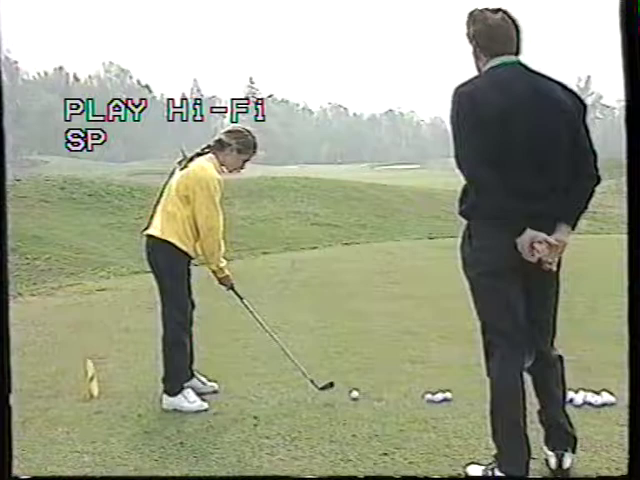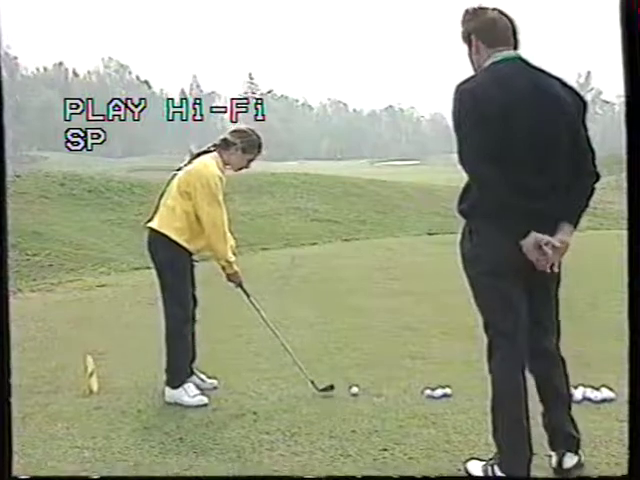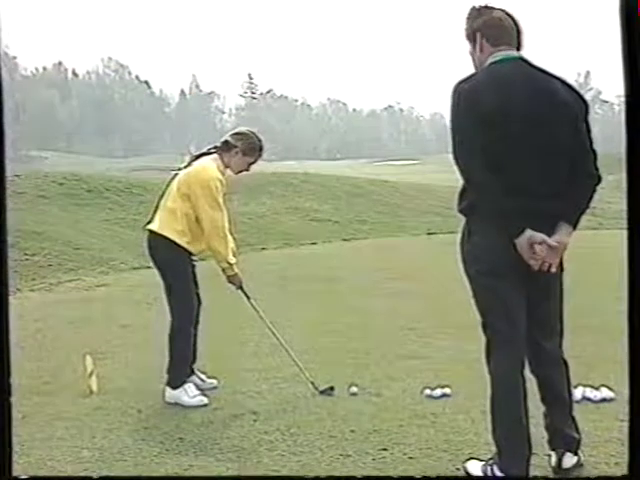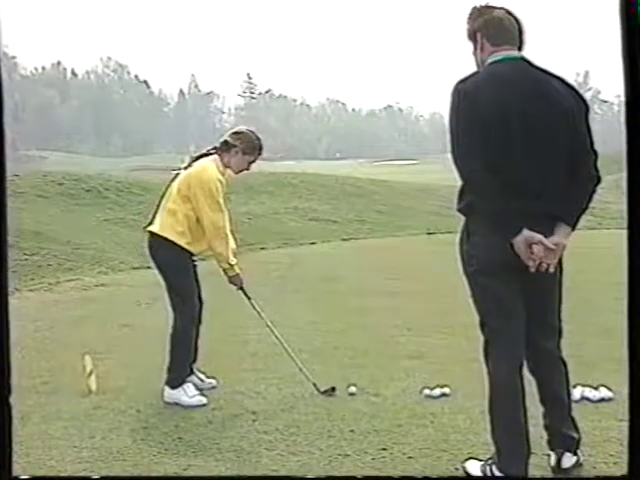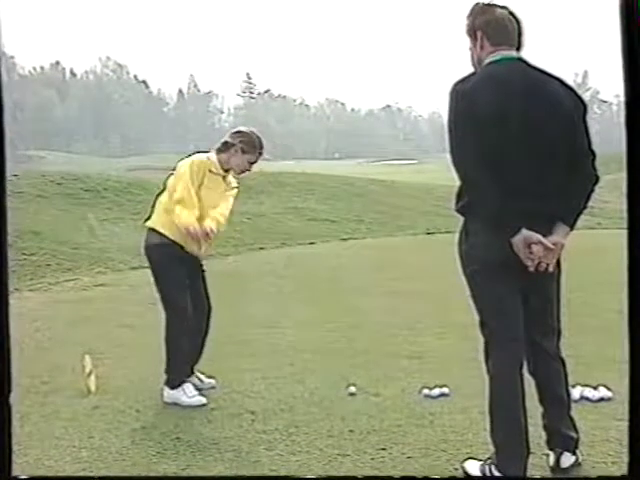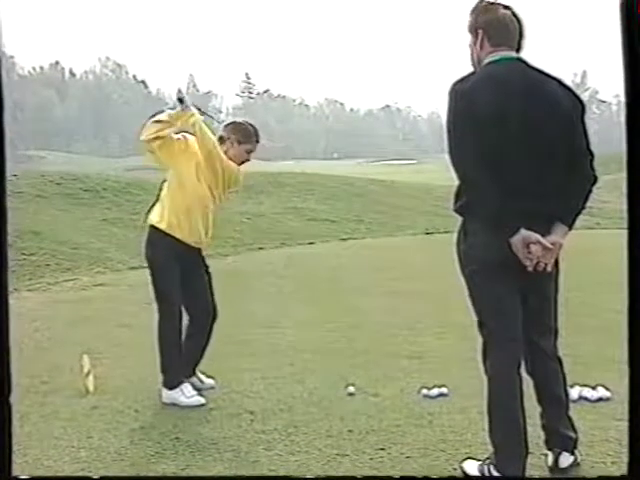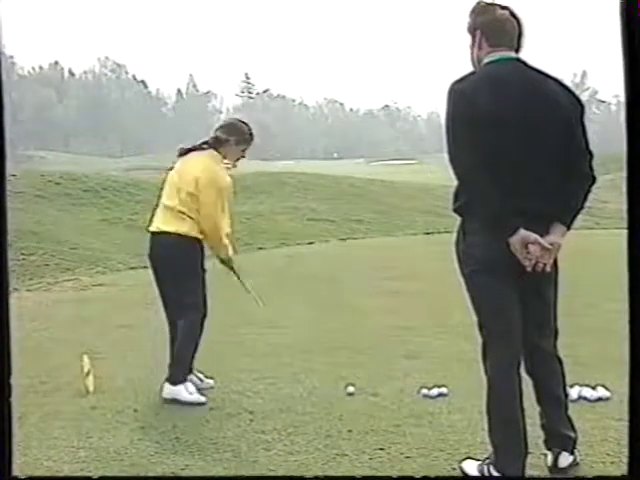
dt=0.5s
person 1, frame 1
left shoulder: (471, 96)
right shoulder: (562, 96)
left elbow: (476, 171)
right elbow: (587, 170)
left wrist: (519, 232)
right wrist: (561, 227)
left hip: (493, 238)
right hip: (546, 237)
left knee: (505, 350)
right knee: (541, 342)
person 1, frame 2
left shoulder: (474, 91)
right shoulder: (561, 91)
left elbow: (481, 170)
right elbow: (586, 168)
left wrist: (521, 233)
right wrist: (564, 226)
left hip: (494, 237)
right hip: (547, 237)
left knee: (508, 349)
right knee: (545, 343)
person 1, frame 3
left shoulder: (472, 91)
right shoulder: (563, 92)
left elbow: (475, 171)
right elbow: (586, 170)
left wrist: (518, 232)
right wrist: (562, 227)
left hip: (493, 236)
right hip: (547, 236)
left knee: (506, 349)
right knee: (546, 343)
person 1, frame 4
left shoulder: (471, 90)
right shoulder: (563, 92)
left elbow: (473, 172)
right elbow: (586, 171)
left wrist: (513, 232)
right wrist: (560, 229)
left hip: (492, 236)
right hip: (546, 235)
left knee: (504, 349)
right knee: (546, 343)
person 1, frame 5
left shoulder: (469, 91)
right shoulder: (561, 91)
left elbow: (472, 172)
right elbow: (584, 169)
left wrist: (512, 232)
right wrist: (559, 228)
left hip: (490, 236)
right hip: (545, 235)
left knee: (505, 349)
right knee: (545, 343)
person 1, frame 6
left shoulder: (468, 91)
right shoulder: (559, 92)
left elbow: (471, 172)
right elbow: (583, 171)
left wrist: (511, 231)
right wrist: (557, 229)
left hip: (489, 236)
right hip: (543, 236)
left knee: (502, 349)
right knee: (542, 343)
person 1, frame 7
left shoulder: (467, 91)
right shoulder: (558, 93)
left elbow: (470, 173)
right elbow: (581, 170)
left wrist: (510, 231)
right wrist: (556, 228)
left hip: (487, 236)
right hip: (542, 235)
left knee: (502, 349)
right knee: (542, 343)
person 2, frame 1
left shoulder: (199, 167)
right shoulder: (206, 175)
left elbow: (209, 225)
right elbow: (209, 228)
left wrist: (218, 263)
right wrist: (220, 268)
left hip: (170, 246)
right hip: (169, 248)
left knee: (184, 314)
right knee: (177, 318)
left ankle: (185, 376)
right ankle: (173, 392)
person 2, frame 2
left shoulder: (209, 167)
right shoulder: (207, 172)
left elbow: (217, 221)
right elbow: (213, 225)
left wrist: (229, 255)
right wrist: (229, 265)
left hip: (177, 242)
right hip: (169, 242)
left knee: (187, 309)
right knee: (179, 312)
left ankle: (186, 372)
right ankle: (176, 385)
person 2, frame 3
left shoulder: (211, 169)
right shoulder: (207, 174)
left elbow: (219, 223)
right elbow: (214, 228)
left wrist: (231, 259)
right wrist: (230, 267)
left hip: (177, 243)
right hip: (169, 243)
left knee: (191, 307)
right knee: (184, 312)
left ankle: (186, 371)
right ankle: (175, 386)
person 2, frame 4
left shoulder: (212, 170)
right shoulder: (207, 175)
left elbow: (220, 224)
right elbow: (214, 228)
left wrist: (231, 260)
right wrist: (230, 267)
left hip: (178, 245)
right hip: (169, 244)
left knee: (194, 308)
right knee: (187, 311)
left ankle: (186, 371)
right ankle: (175, 385)
person 2, frame 5
left shoulder: (229, 185)
right shoulder: (195, 163)
left elbow: (221, 212)
right elbow: (180, 201)
left wrist: (207, 229)
right wrist: (186, 225)
left hip: (190, 250)
right hip: (163, 242)
left knee: (201, 312)
right knee: (180, 312)
left ankle: (186, 372)
right ankle: (174, 385)
person 2, frame 6
left shoulder: (232, 174)
right shoulder: (186, 148)
left elbow: (213, 157)
right elbow: (150, 136)
left wrist: (193, 117)
right wrist: (179, 114)
left hip: (192, 248)
right hip: (164, 241)
left knee: (205, 313)
right knee: (171, 314)
left ankle: (187, 372)
right ankle: (172, 385)
person 2, frame 7
left shoulder: (191, 156)
right shoulder: (218, 175)
right elbow: (213, 221)
left wrist: (225, 240)
right wrist: (224, 250)
left hip: (159, 240)
right hip: (185, 244)
left knee: (177, 310)
right knee: (192, 310)
left ankle: (182, 372)
right ankle: (176, 381)
